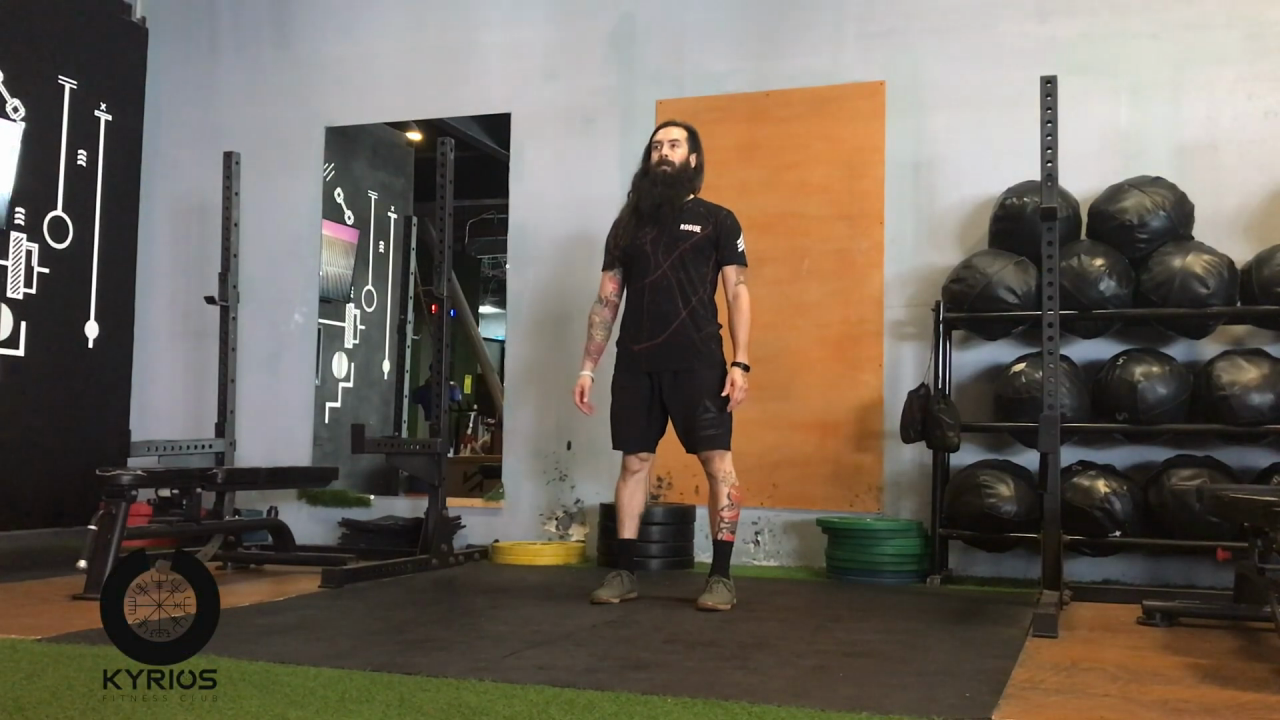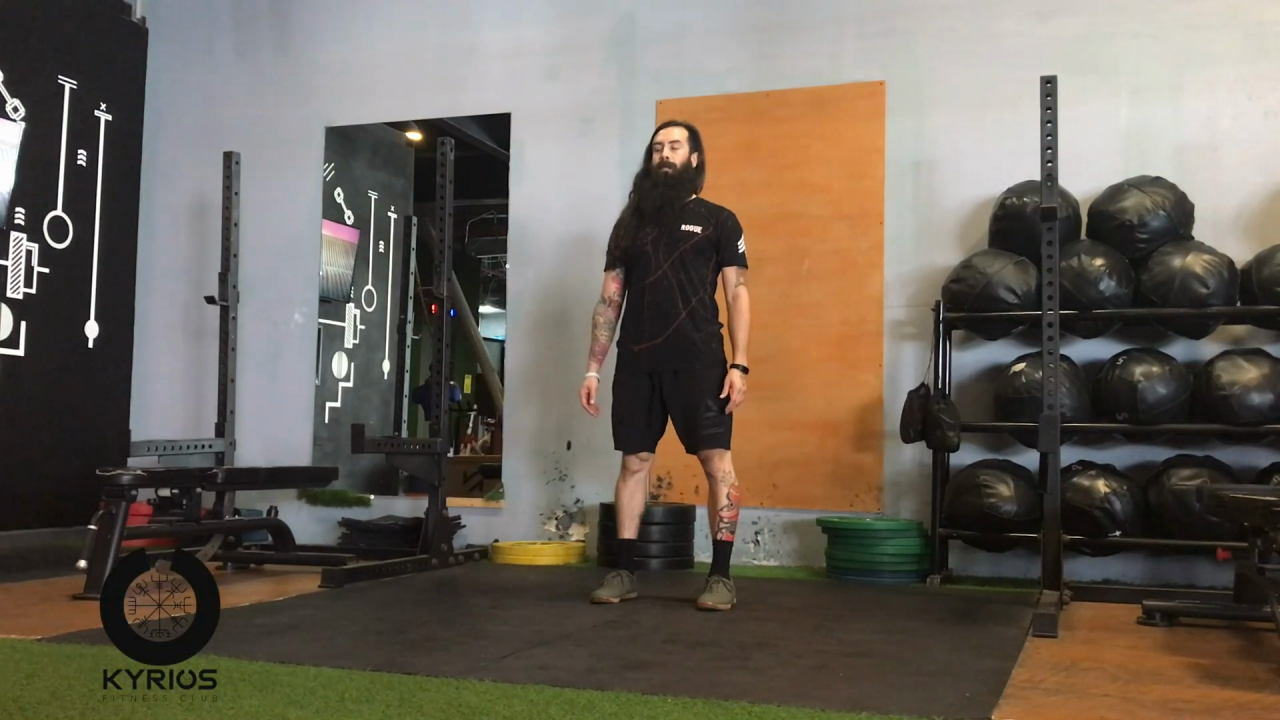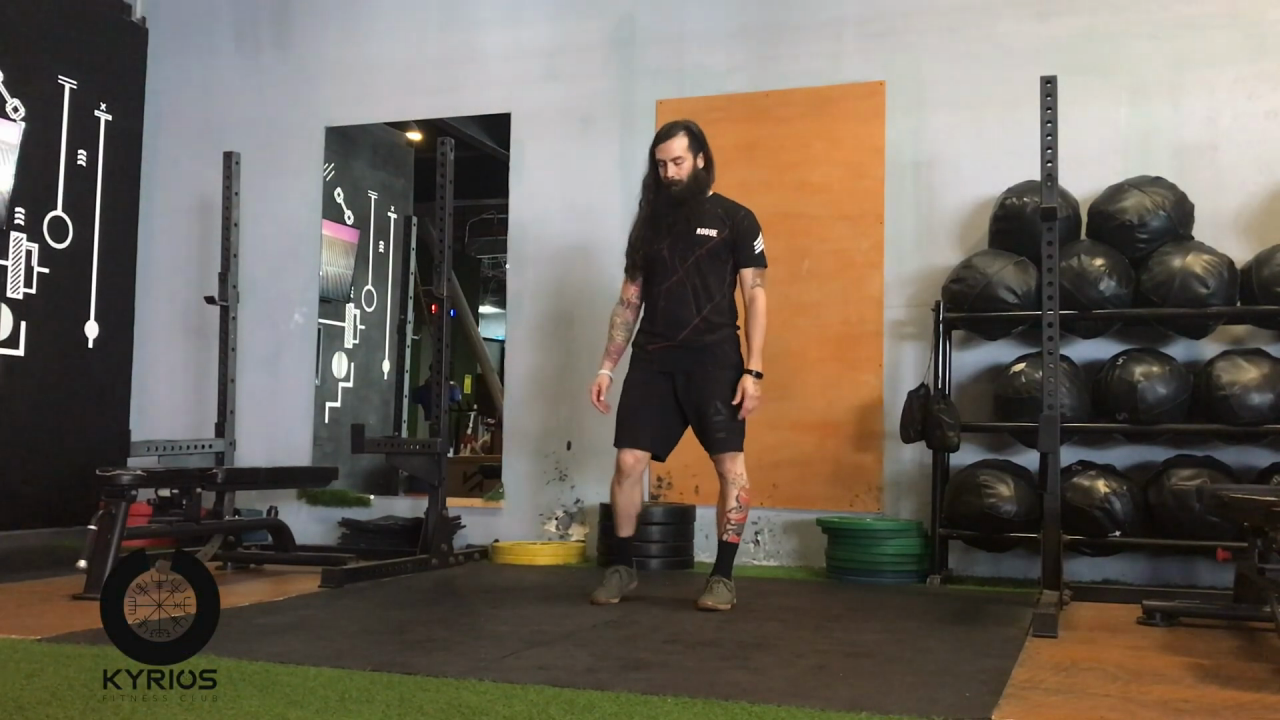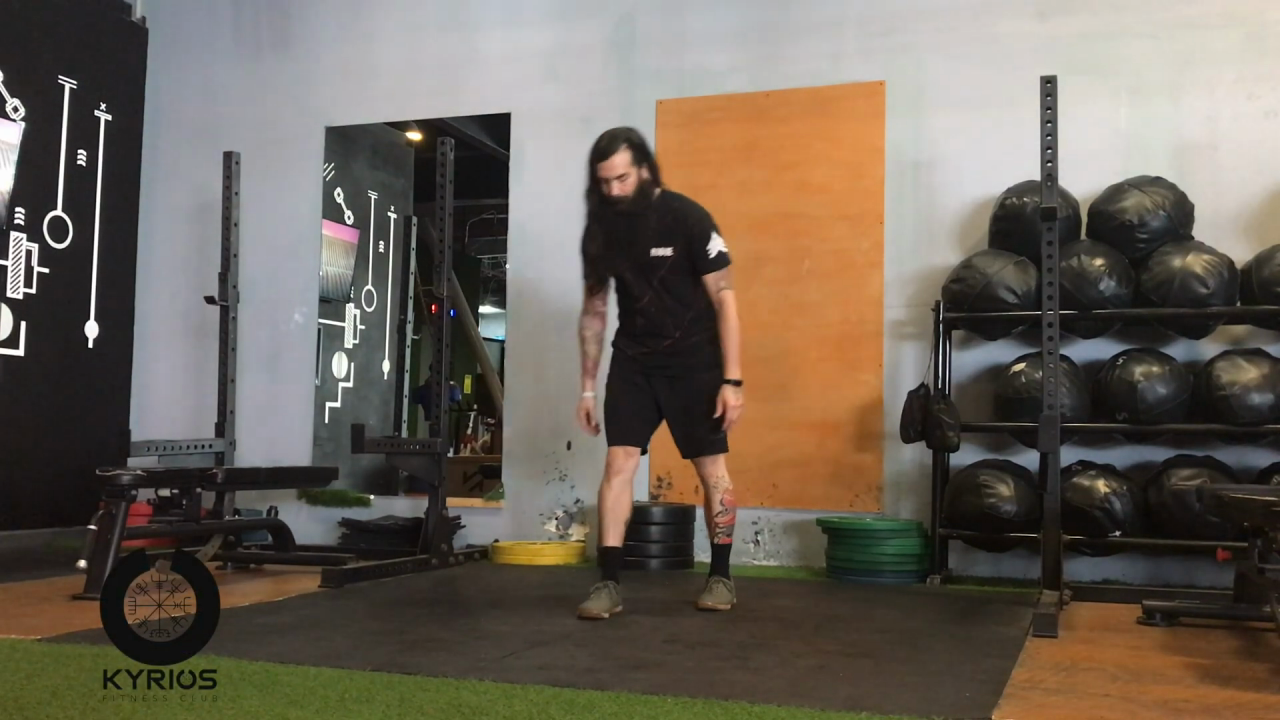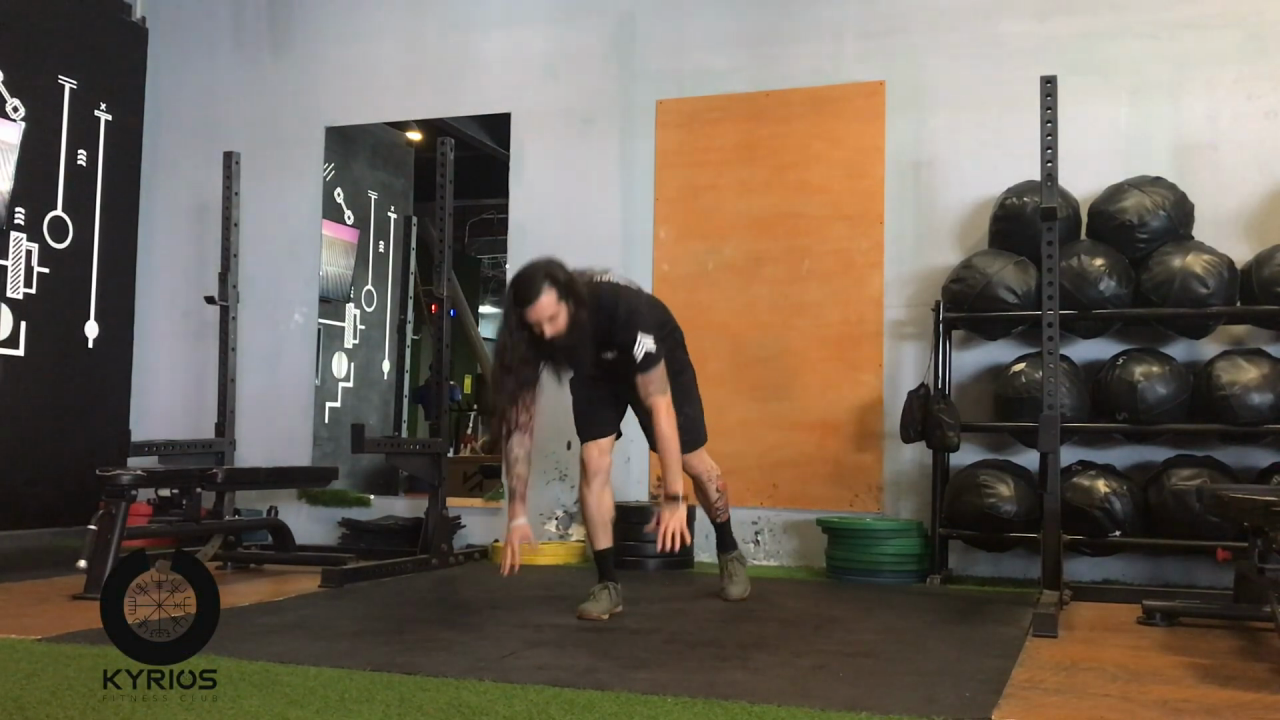
dt=0.5s
person 1, frame 1
left shoulder: (717, 220)
right shoulder: (628, 223)
left elbow: (737, 293)
right elbow: (607, 299)
left wrist: (740, 362)
right wrist: (587, 368)
left hip: (698, 362)
right hip: (636, 363)
left knee: (718, 461)
right knee: (634, 462)
left ankle: (721, 576)
right ankle: (624, 572)
person 1, frame 2
left shoulder: (718, 221)
right shoulder: (630, 223)
left elbow: (737, 294)
right elbow: (609, 300)
left wrist: (739, 364)
right wrist: (593, 369)
left hip: (698, 362)
right hip: (637, 363)
left knee: (717, 461)
right knee: (634, 462)
left ankle: (721, 575)
right ankle: (624, 571)
person 1, frame 3
left shoulder: (735, 220)
right shoulder: (649, 222)
left elbow: (755, 297)
right elbow: (629, 301)
left wrist: (753, 369)
right wrist: (607, 368)
left hip: (714, 362)
right hip: (652, 361)
left knee: (730, 464)
right knee: (628, 461)
left ankle: (722, 576)
right ankle: (622, 566)
person 1, frame 4
left shoulder: (688, 219)
right shoulder: (601, 229)
left elbow: (724, 299)
right elbow: (594, 310)
left wrist: (732, 379)
right wrist: (587, 386)
left hip: (692, 360)
right hip: (632, 361)
left knee: (711, 466)
right knee: (618, 464)
left ankle: (720, 576)
right ankle: (608, 582)
person 1, frame 5
left shoulder: (623, 309)
right shoulder: (534, 335)
left elbow: (660, 406)
right elbow: (520, 421)
left wrist: (673, 499)
right wrist: (518, 514)
left hip: (659, 357)
right hip: (594, 373)
left knee: (693, 460)
right knee: (593, 466)
left ankle: (730, 553)
right ankle: (608, 583)
